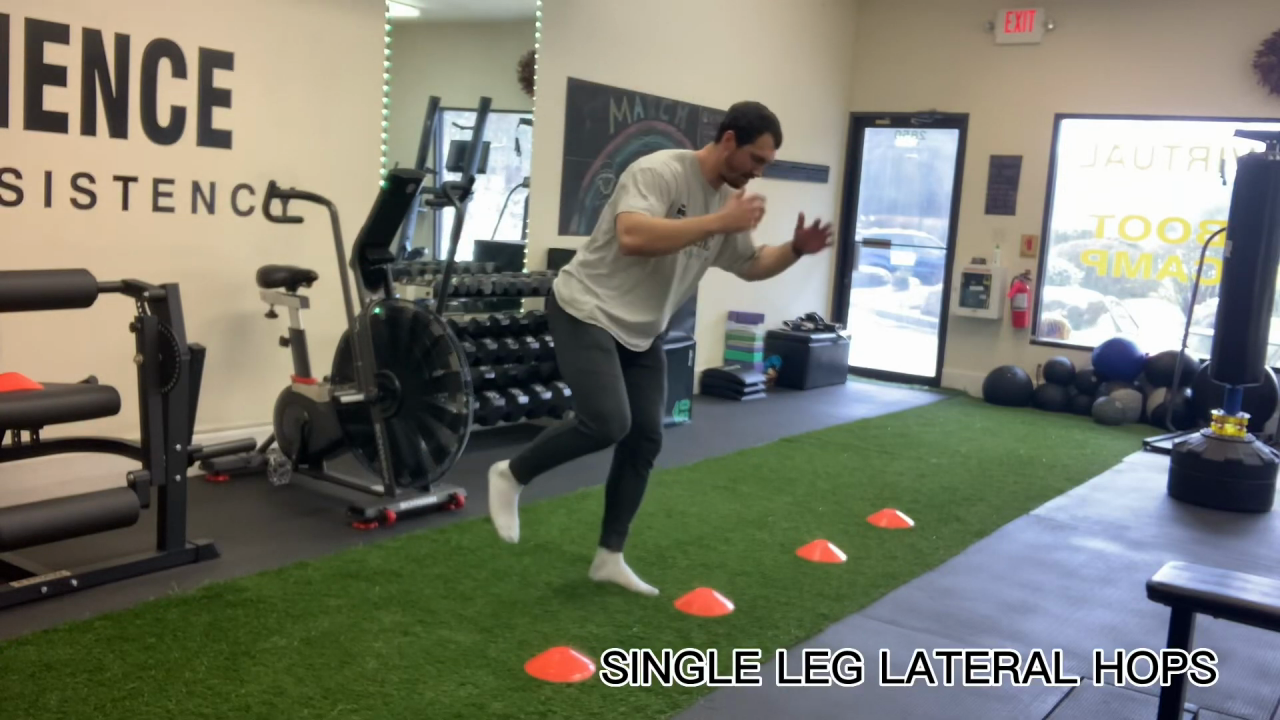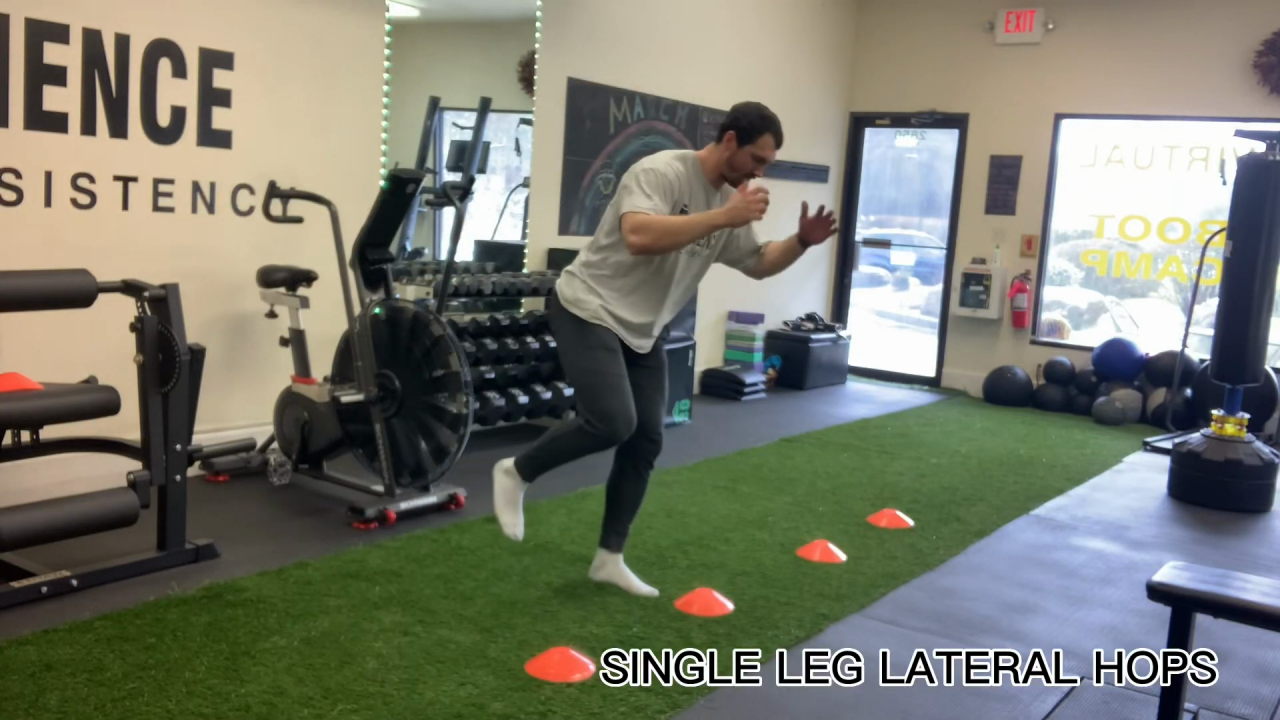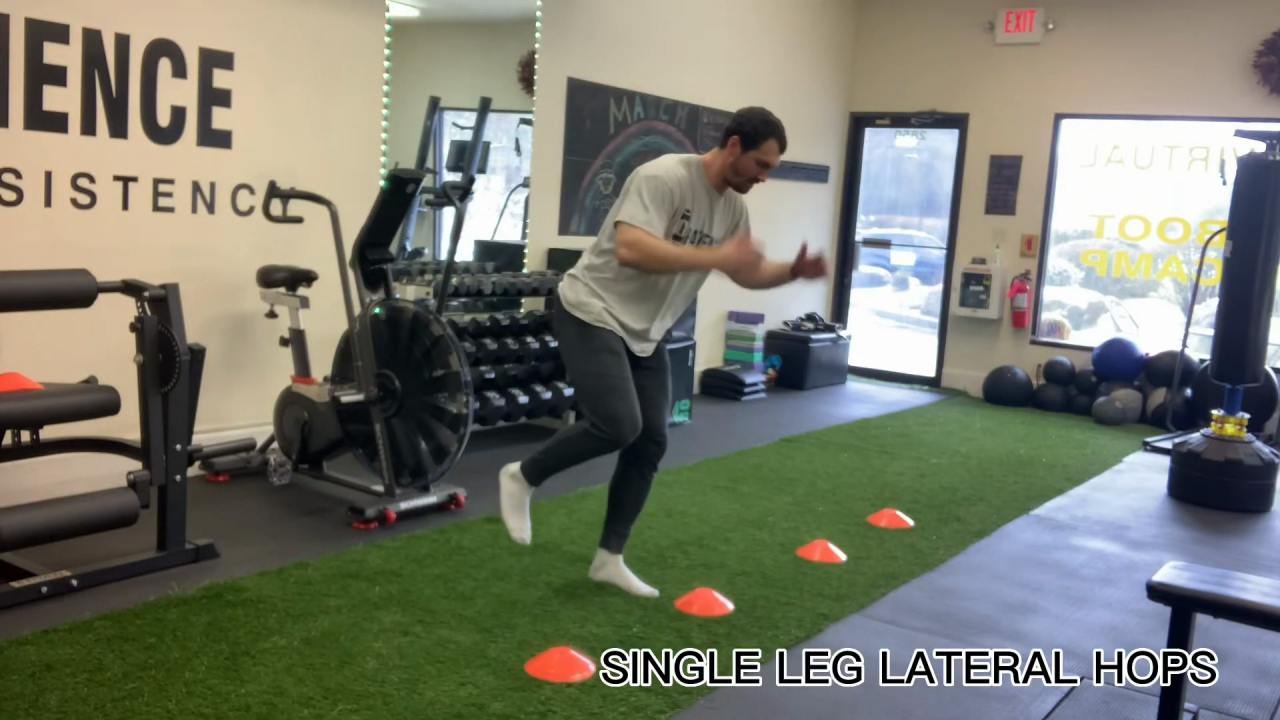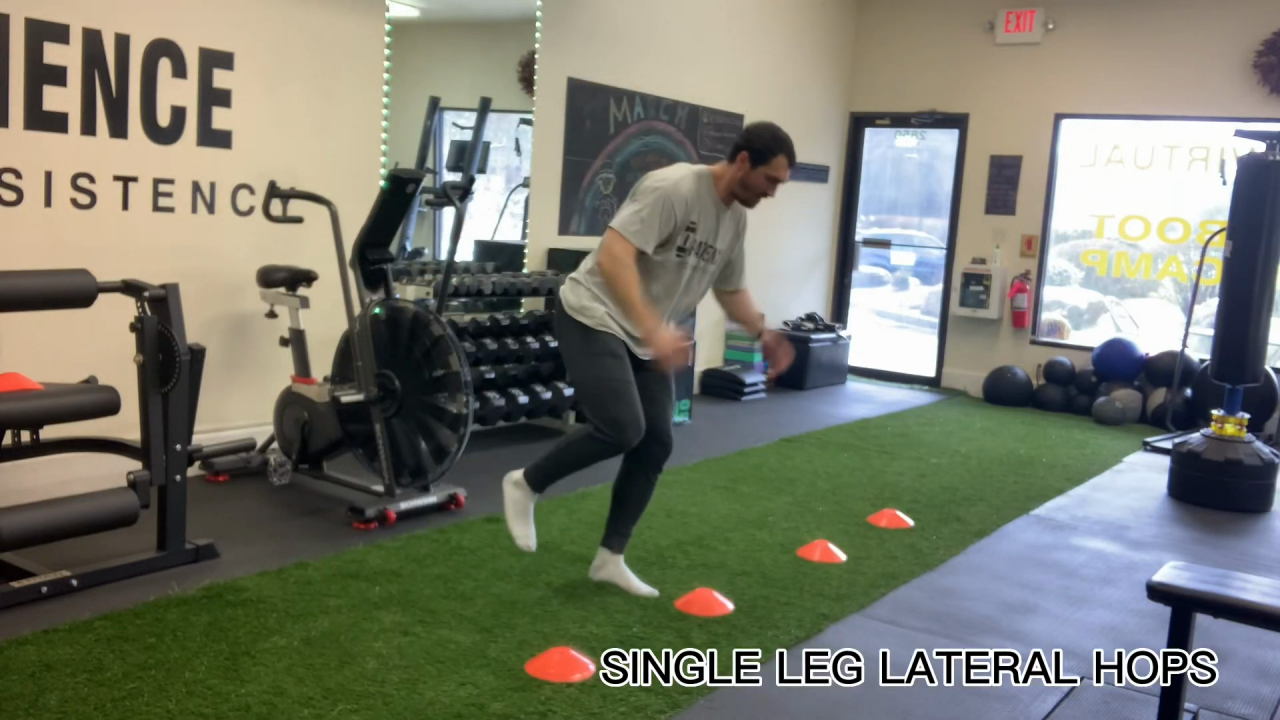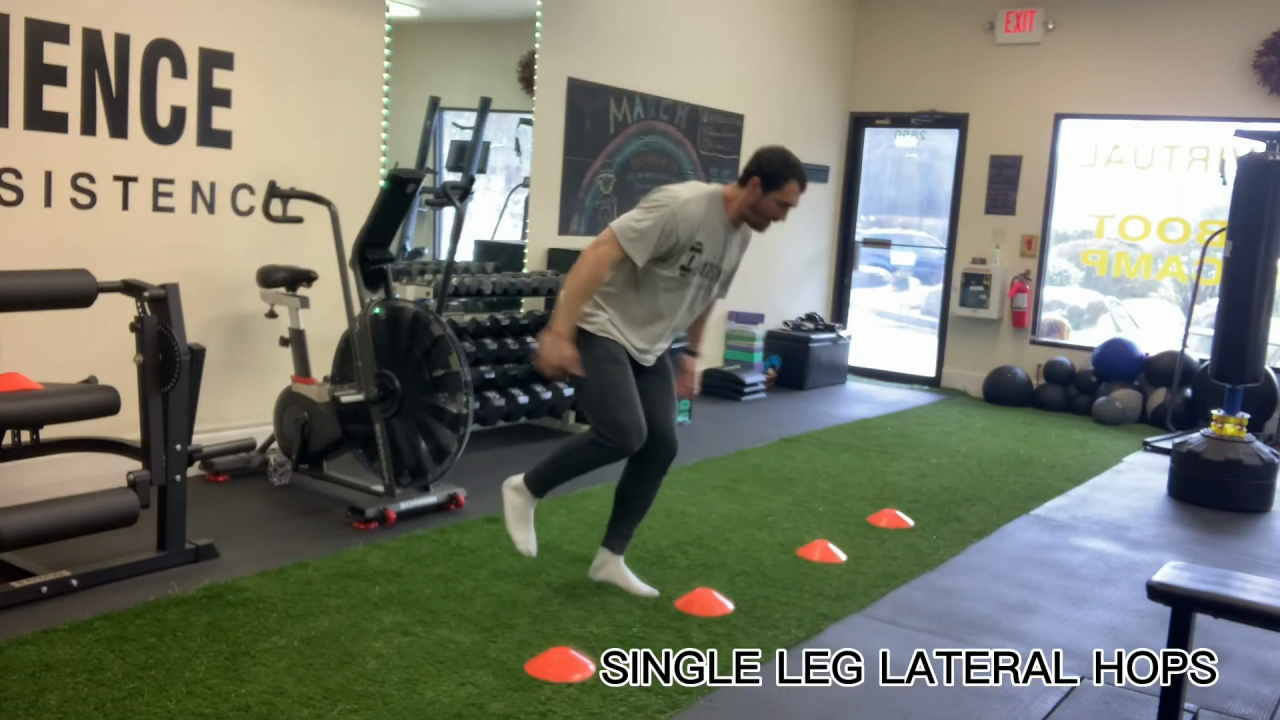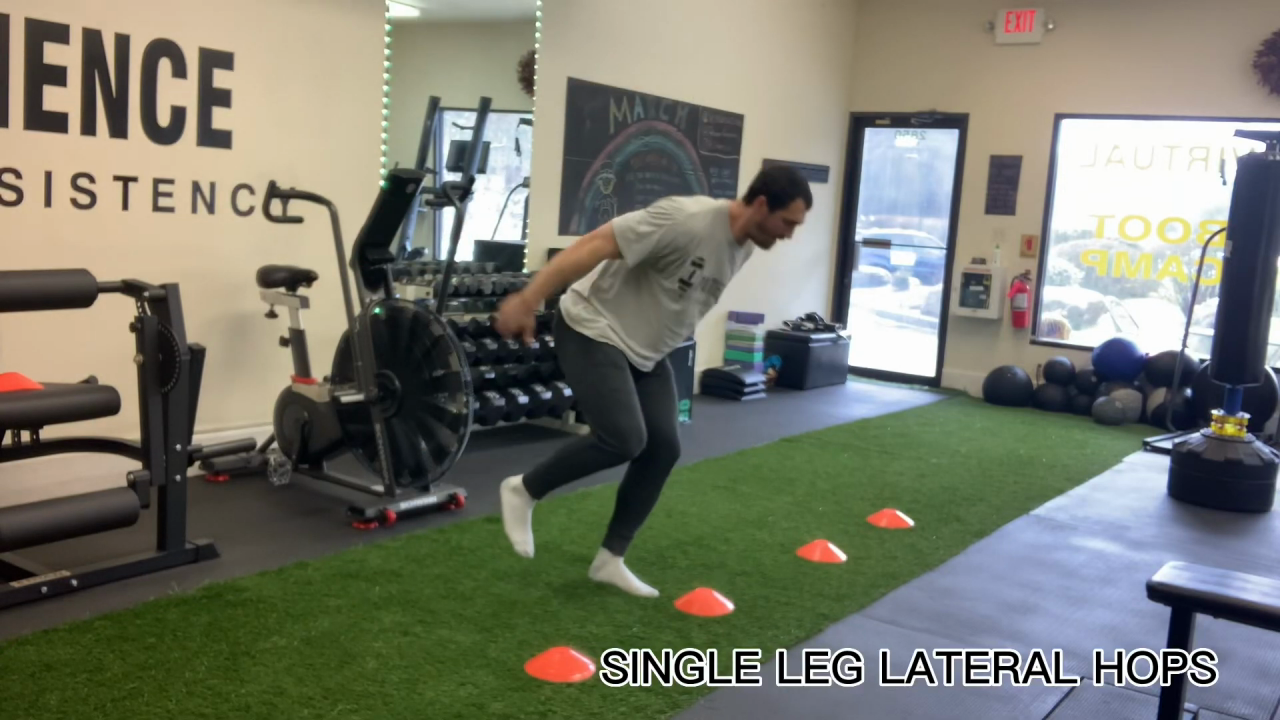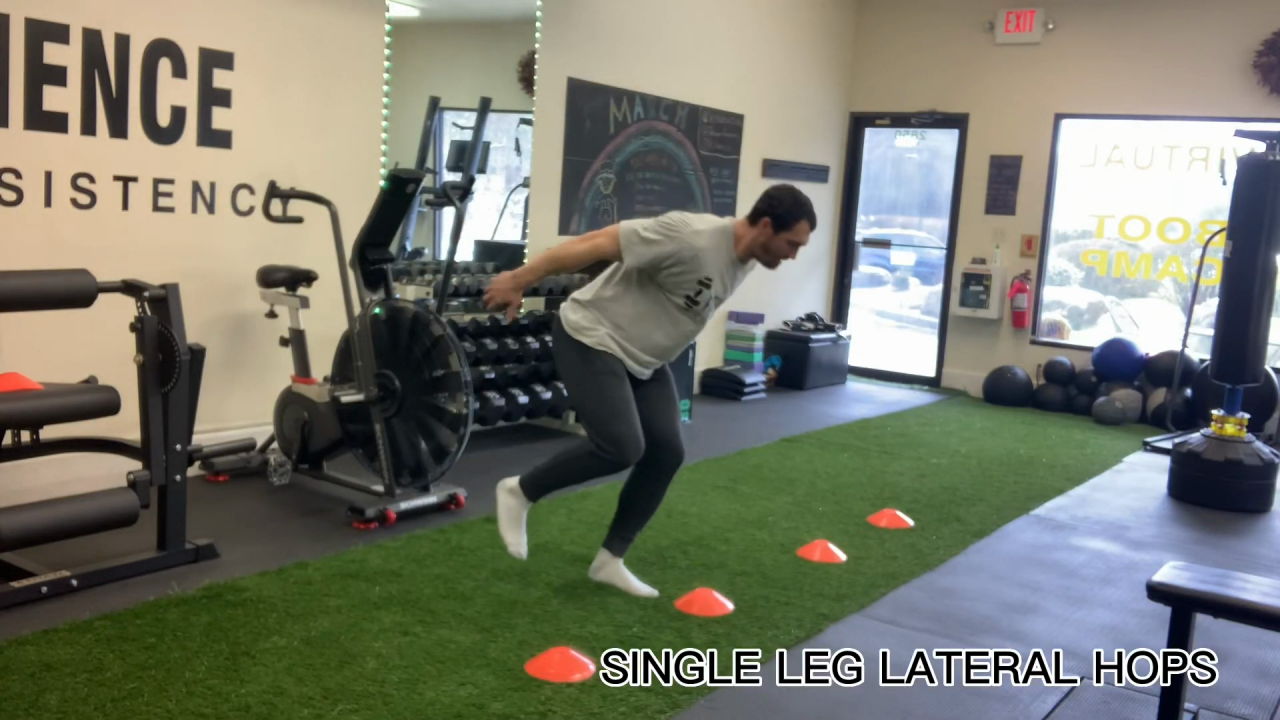
dt=0.1s
person 1, frame 1
left shoulder: (726, 199)
right shoulder: (657, 172)
left elbow: (751, 265)
right elbow: (632, 236)
left wrist: (795, 248)
right wrist: (718, 222)
left hip: (640, 329)
right hip: (586, 310)
left knee: (644, 440)
right knee: (606, 423)
left ankle: (609, 556)
right ankle: (511, 474)
person 1, frame 2
left shoulder: (729, 198)
right shoulder: (659, 172)
left elbow: (757, 262)
right elbow: (639, 236)
left wrist: (800, 241)
right wrist: (724, 218)
left hip: (642, 330)
right hip: (589, 310)
left knee: (646, 441)
right knee: (612, 423)
left ankle: (609, 558)
right ankle: (517, 472)
person 1, frame 3
left shoulder: (731, 206)
right shoulder: (664, 178)
left elbow: (749, 273)
right elbow: (630, 248)
left wrist: (793, 270)
right wrist: (713, 258)
left hip: (644, 332)
right hip: (592, 314)
left knee: (649, 442)
right knee: (619, 426)
left ankle: (608, 559)
right ankle: (522, 476)
person 1, frame 4
left shoulder: (735, 219)
right shoulder: (670, 188)
left elbow: (731, 290)
right elbow: (614, 253)
left wrist: (765, 334)
right wrist: (654, 327)
left hip: (642, 338)
right hip: (593, 318)
left knee: (654, 445)
right knee: (622, 429)
left ankle: (609, 558)
right ankle: (526, 484)
person 1, frame 5
left shoulder: (739, 236)
right shoulder: (684, 205)
right elbow: (603, 254)
left wrist: (691, 357)
right wrist: (559, 332)
left hip: (646, 342)
right hip: (597, 326)
left knee: (661, 446)
right knee: (623, 435)
left ankle: (610, 558)
right ankle: (525, 490)
person 1, frame 6
left shoulder: (741, 249)
right shoulder: (688, 219)
right elbow: (599, 244)
right wrist: (529, 297)
left hip: (646, 347)
right hip: (594, 330)
left knee: (662, 449)
right knee: (624, 440)
left ankle: (610, 559)
right ankle: (523, 490)
person 1, frame 7
left shoulder: (742, 264)
right shoulder: (696, 237)
right elbow: (603, 242)
right wrist: (520, 278)
left hip: (643, 355)
right hip: (592, 338)
left knee: (666, 453)
right knee: (621, 448)
left ankle: (610, 560)
right ankle: (519, 492)
